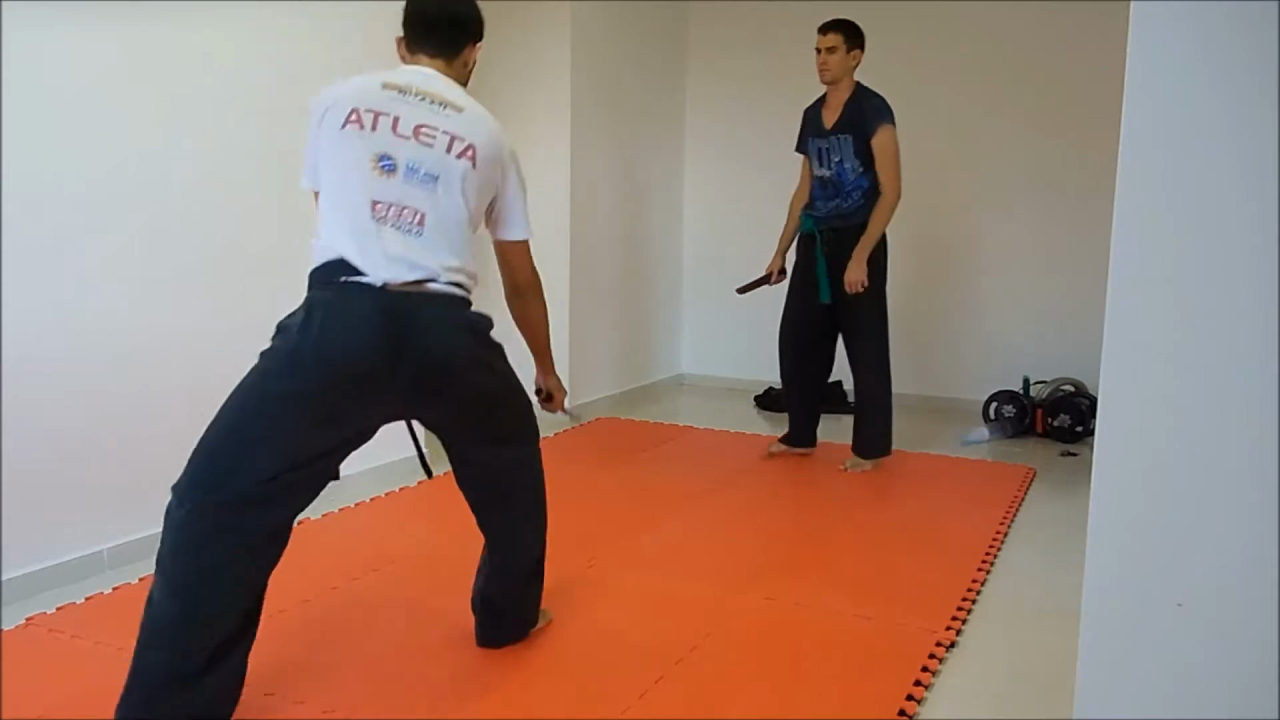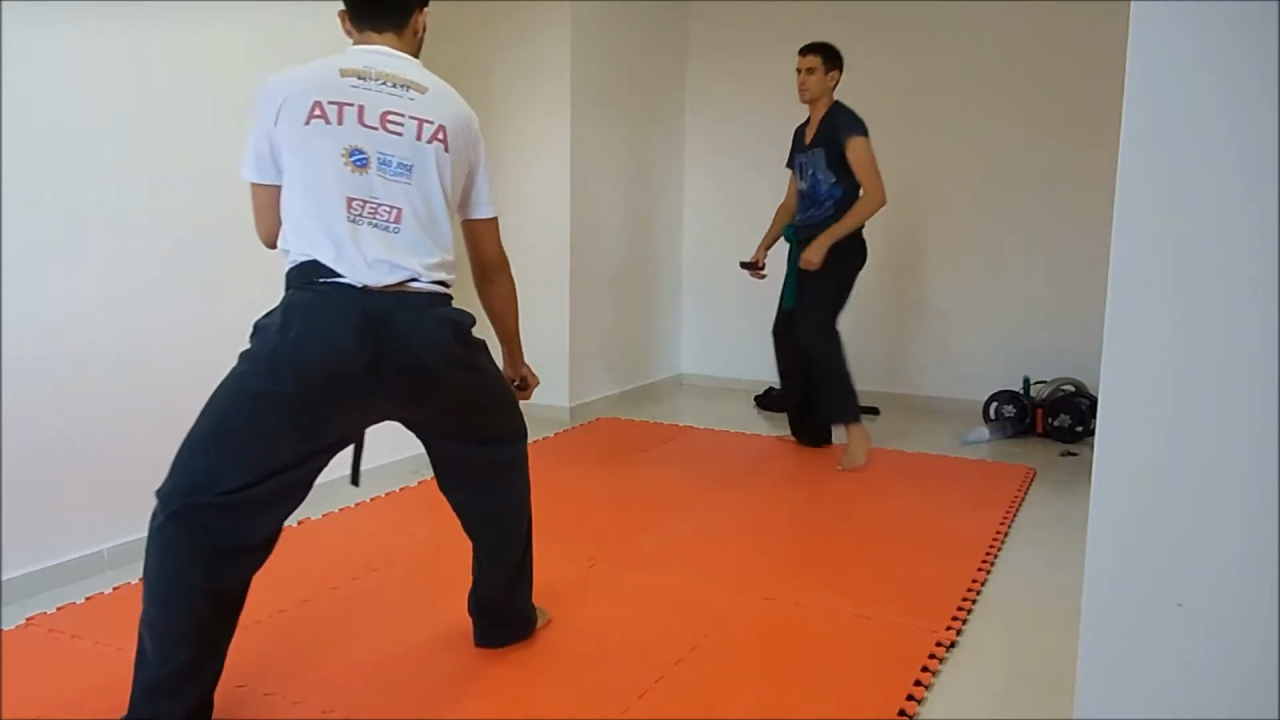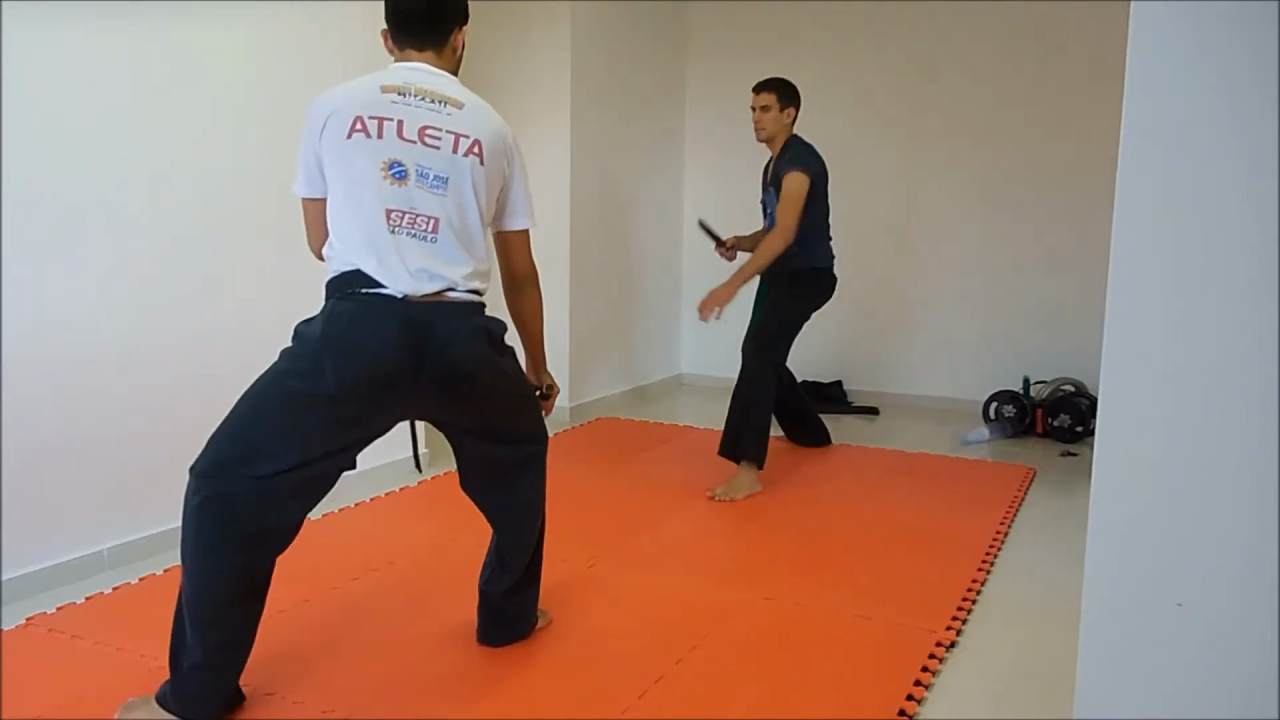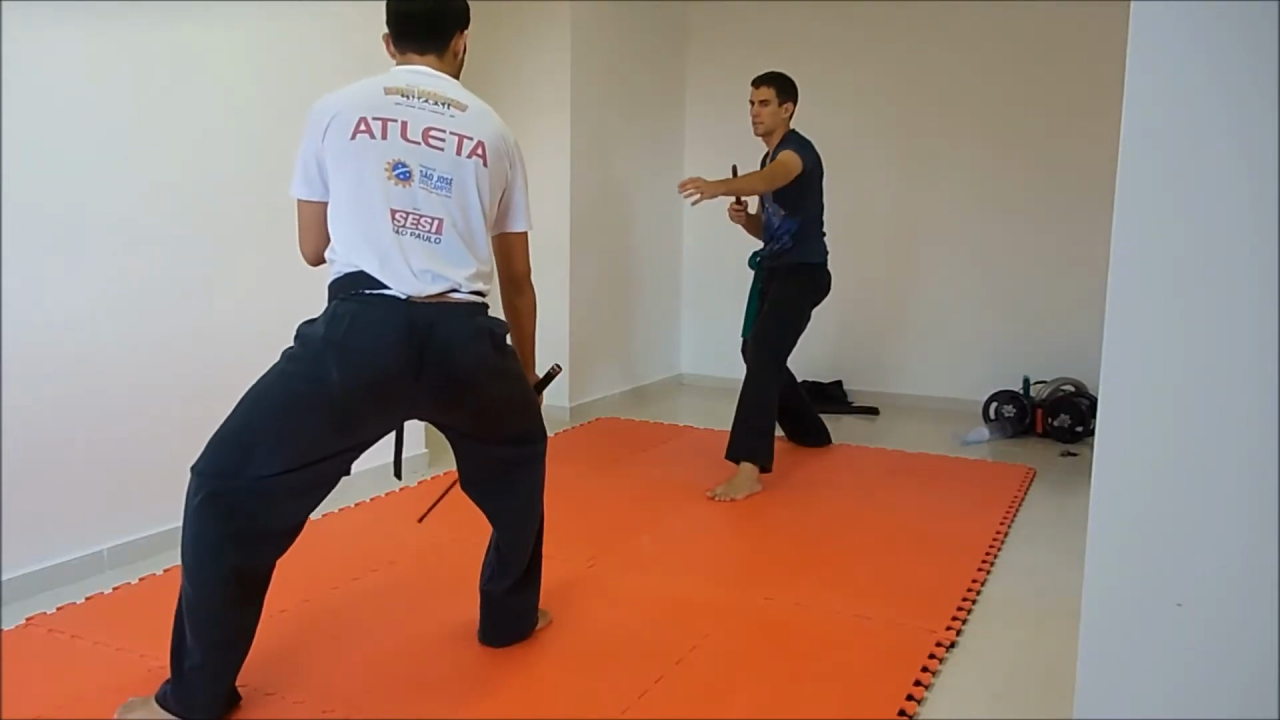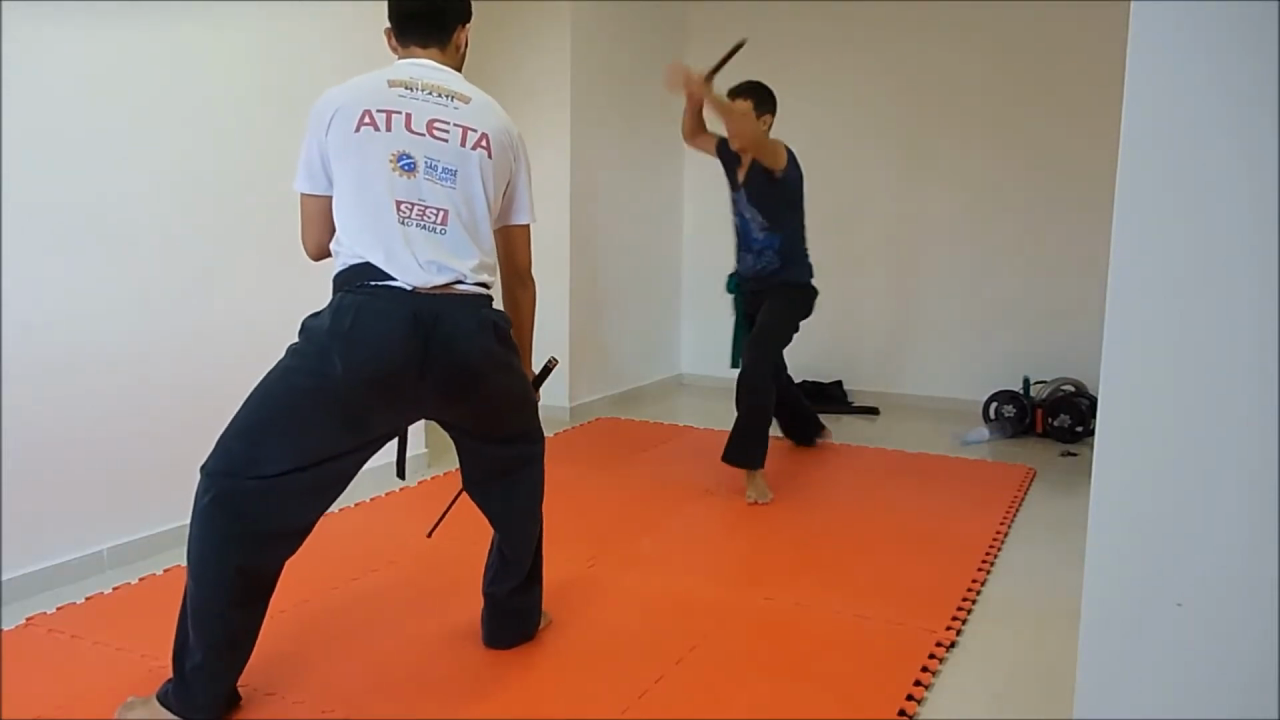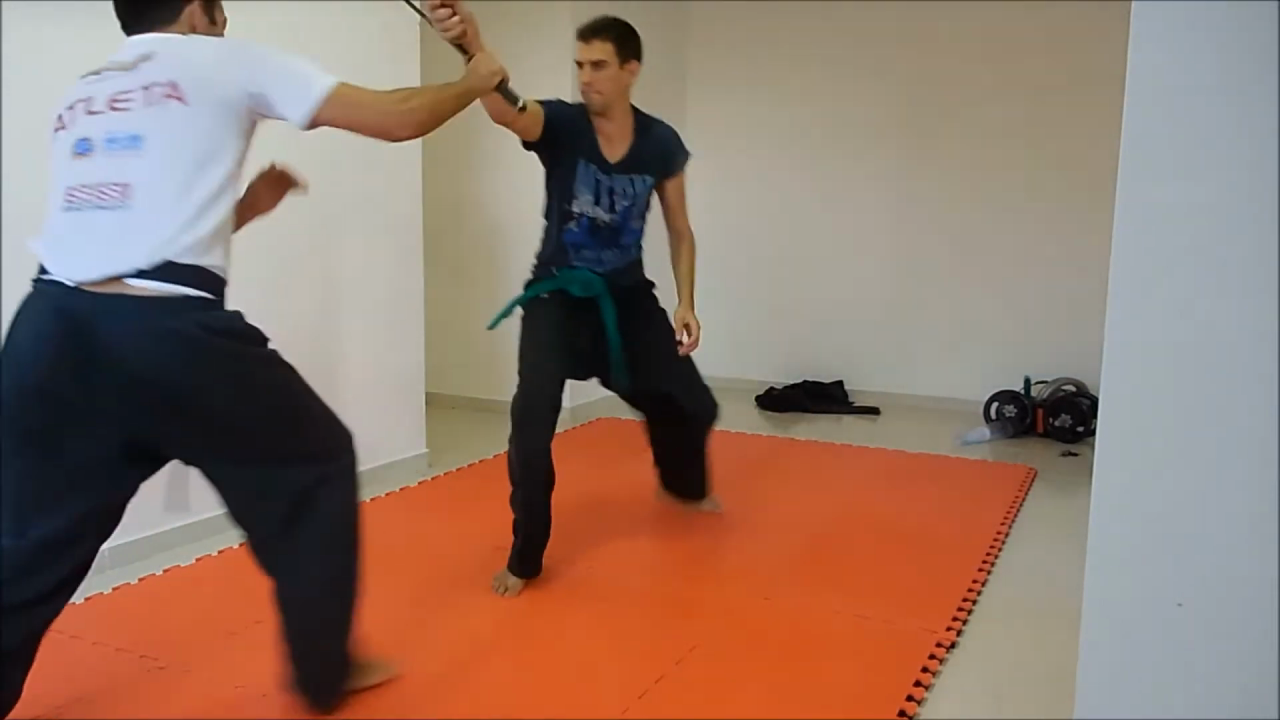
dt=0.7s
person 1, frame 1
left shoulder: (337, 101)
right shoulder: (487, 134)
right elbow: (521, 281)
right wrist: (546, 371)
left hip: (338, 322)
right hip: (440, 332)
left knee: (219, 497)
right knee: (508, 457)
right ankle: (507, 615)
person 1, frame 2
left shoulder: (290, 89)
right shoulder: (453, 110)
left elbow: (270, 231)
right elbow: (490, 263)
right wrist: (514, 359)
left hip: (318, 325)
right hip: (423, 331)
left knee: (199, 507)
right knee: (495, 454)
right ankle: (504, 616)
person 1, frame 3
left shoulder: (334, 107)
right shoulder: (491, 127)
left elbow: (322, 242)
right elbow: (520, 274)
right wrist: (537, 368)
left hip: (356, 332)
right hip: (456, 337)
left knee: (230, 486)
right knee: (517, 454)
right ankle: (509, 614)
person 1, frame 4
left shoulder: (337, 109)
right shoulder: (492, 131)
left elbow: (314, 247)
right elbow: (517, 277)
right wrist: (525, 374)
left hip: (361, 333)
right hip: (460, 339)
left knee: (229, 487)
right knee: (517, 456)
right ankle: (511, 614)
person 1, frame 5
left shoulder: (341, 103)
right shoulder: (497, 123)
left elbow: (317, 240)
right elbow: (519, 271)
right wrist: (520, 364)
left hip: (366, 325)
right hip: (466, 330)
left knee: (242, 486)
right knee: (514, 461)
right ankle: (514, 615)
person 1, frame 6
left shoulder: (79, 101)
right shoulder: (227, 58)
right elbow: (392, 118)
left wrist: (257, 194)
right wrist: (475, 81)
right hip: (170, 327)
right knee: (313, 462)
person 2, frame 1
left shoulder: (873, 111)
right shoulder: (811, 115)
left elbow: (890, 191)
left wrist: (861, 256)
right wrist: (781, 250)
left hip: (856, 243)
right hip: (815, 243)
left knee: (865, 347)
right knee: (798, 339)
left ankle: (870, 447)
right ankle: (801, 435)
person 2, frame 2
left shoulder: (846, 125)
right shoulder: (801, 133)
left elbow: (875, 196)
left wrist: (826, 240)
right wrist: (764, 246)
left hip: (837, 246)
right hip: (807, 247)
left knee: (813, 330)
right knee: (788, 333)
left ankle: (853, 427)
right ankle: (810, 429)
person 2, frame 3
left shoulder: (799, 160)
right shoulder: (773, 166)
left elbow: (785, 233)
left wrist: (731, 284)
right wrist: (739, 242)
left hip: (807, 275)
right hip: (784, 275)
left knee: (759, 354)
right knee: (761, 356)
left ankle: (748, 471)
right ankle: (810, 432)
person 2, frame 4
left shoulder: (796, 151)
right shoulder: (771, 157)
left elbow: (766, 181)
left wrist: (717, 187)
right wrist: (744, 219)
left hip: (802, 272)
right hip: (775, 271)
left knee: (762, 355)
right knee: (761, 355)
left ankle: (749, 470)
right ankle: (811, 433)
person 2, frame 5
left shoulder: (776, 158)
right shoulder: (734, 155)
left elbow: (750, 140)
left wrist: (706, 93)
right wrist: (696, 99)
left hip: (786, 288)
right hip: (753, 288)
left knee: (756, 368)
right knee: (763, 369)
left ankle: (753, 468)
right ankle: (809, 430)
person 2, frame 6
left shoulder: (662, 144)
right shoulder: (558, 122)
left elbow: (679, 231)
right elbow: (502, 106)
left wrist: (685, 303)
left hip: (627, 296)
right hip: (558, 294)
left knee: (690, 405)
right knee: (533, 417)
left ankle: (685, 484)
right ankle: (525, 557)
